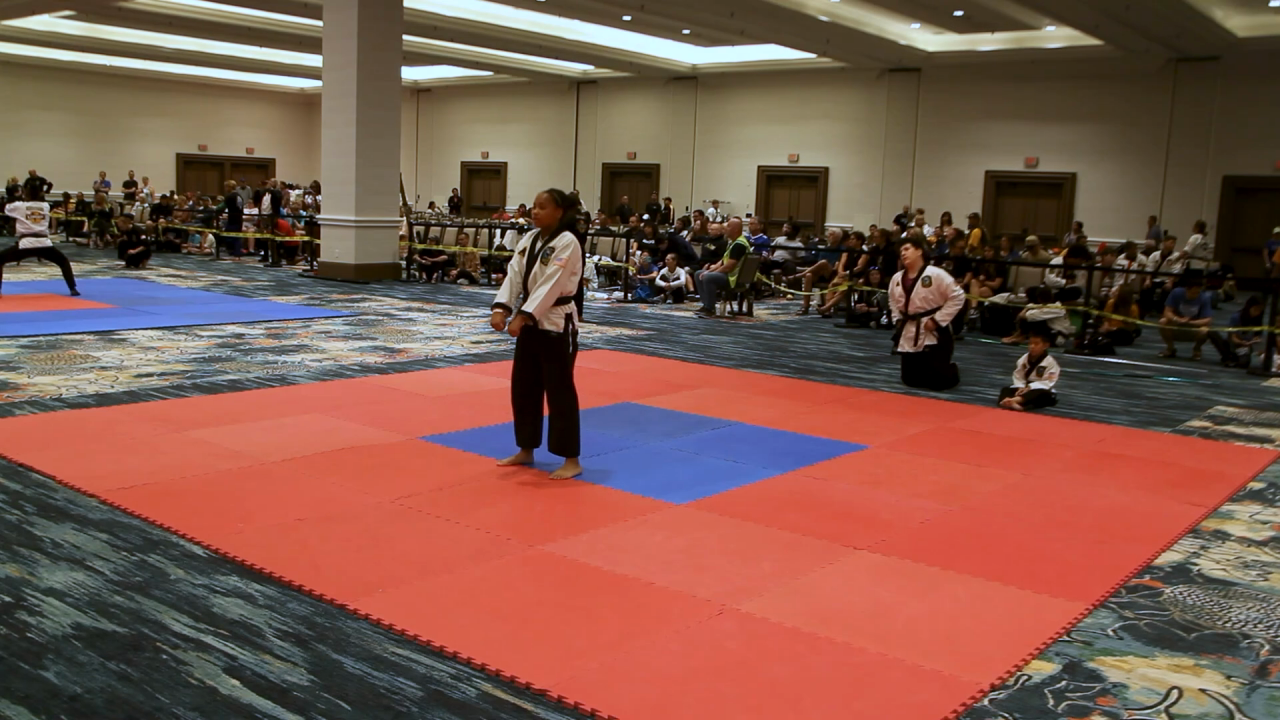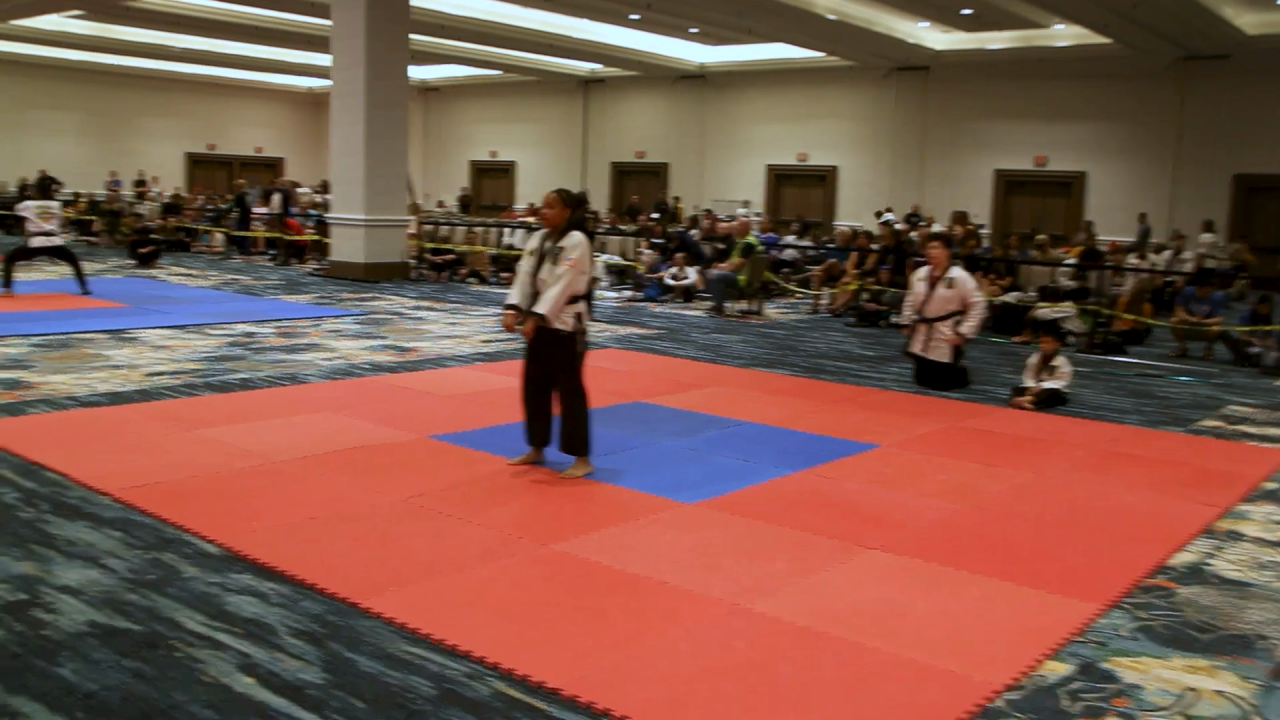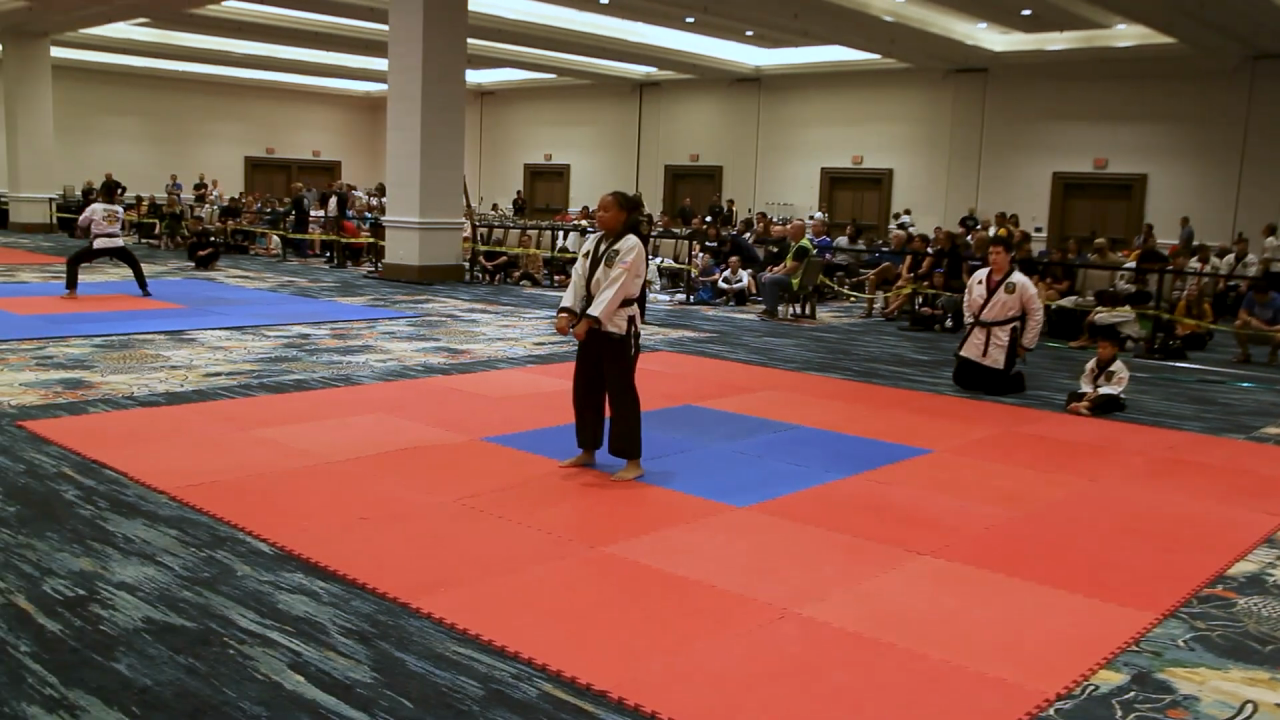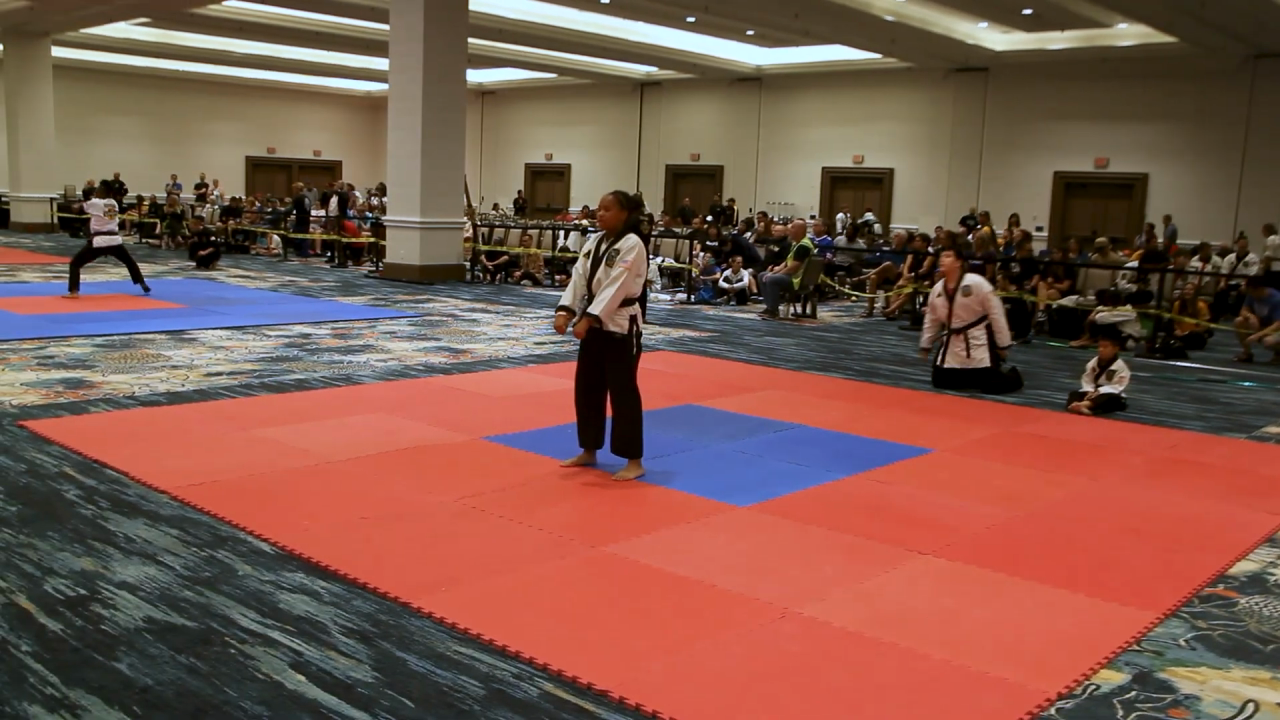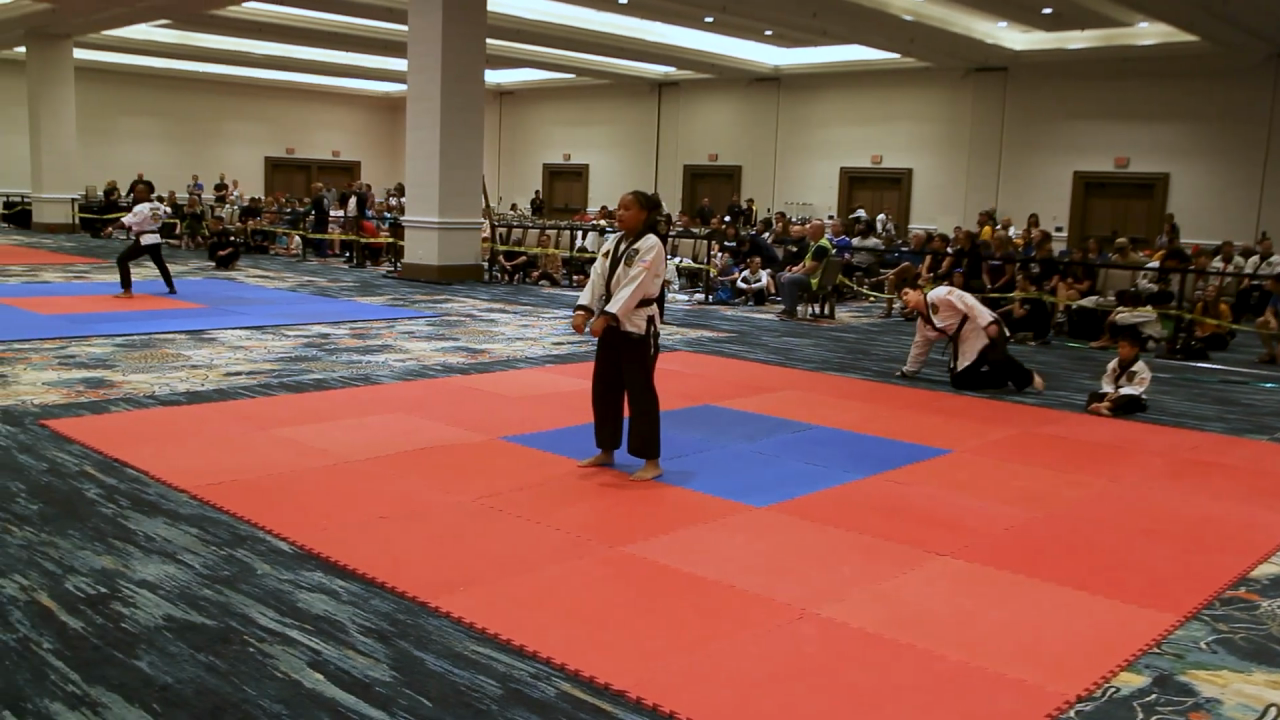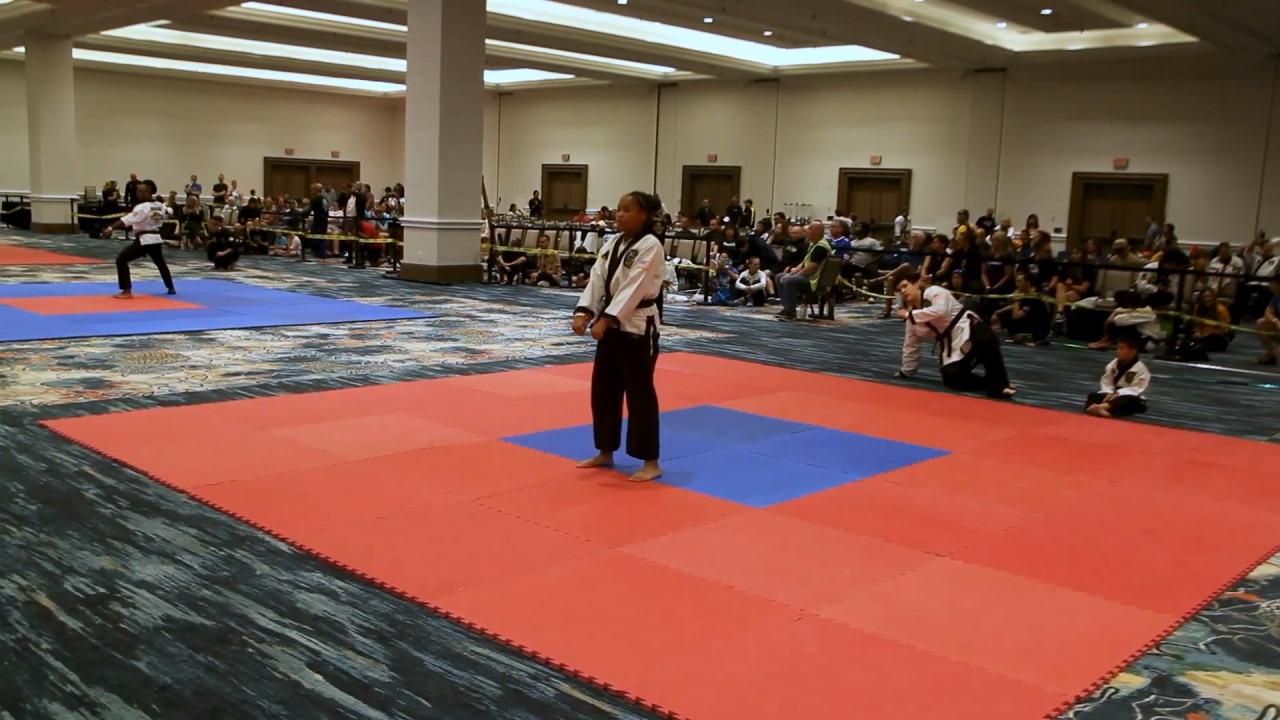
dt=0.5s
person 1, frame 1
left shoulder: (567, 243)
right shoulder: (529, 239)
left elbow: (550, 284)
right elbow: (515, 275)
left wrist: (521, 316)
right wrist: (501, 309)
left hip: (556, 323)
right hip: (530, 321)
left knee: (560, 391)
right knee: (523, 388)
left ankle: (571, 460)
right ankle: (526, 450)
person 1, frame 2
left shoulder: (576, 242)
right shoulder: (538, 239)
left elbow: (560, 285)
right elbow: (524, 276)
left wrist: (535, 317)
right wrist: (514, 309)
left hip: (566, 322)
right hip: (539, 319)
left knee: (570, 388)
right knee: (534, 387)
left ankle: (582, 459)
right ankle: (537, 448)
person 1, frame 3
left shoulder: (631, 245)
right shoulder: (593, 242)
left elbow: (615, 288)
right elbow: (579, 279)
left wrist: (587, 320)
right wrist: (567, 313)
left hip: (619, 325)
right hip: (591, 322)
left knee: (621, 392)
right knee: (585, 389)
left ankle: (633, 462)
right ankle: (588, 452)
person 1, frame 4
left shoulder: (632, 245)
right shoulder: (594, 242)
left elbow: (615, 287)
right elbow: (579, 278)
left wrist: (587, 319)
right wrist: (565, 311)
left hip: (621, 324)
right hip: (594, 322)
left knee: (623, 392)
right knee: (587, 389)
left ankle: (634, 462)
right ankle: (589, 451)
person 1, frame 5
left shoulder: (651, 245)
right shoulder: (613, 242)
left elbow: (634, 286)
right elbow: (597, 278)
left wrist: (604, 317)
right wrist: (583, 311)
left hip: (639, 325)
right hip: (612, 323)
left knee: (641, 392)
right knee: (604, 389)
left ankle: (652, 462)
right ankle: (607, 451)
person 1, frame 6
left shoulder: (650, 246)
right shoulder: (613, 243)
left elbow: (633, 288)
right elbow: (597, 279)
left wrist: (605, 320)
right wrist: (584, 312)
left hip: (638, 326)
right hip: (612, 324)
left knee: (640, 393)
right knee: (603, 390)
left ankle: (651, 462)
right ankle: (605, 453)
